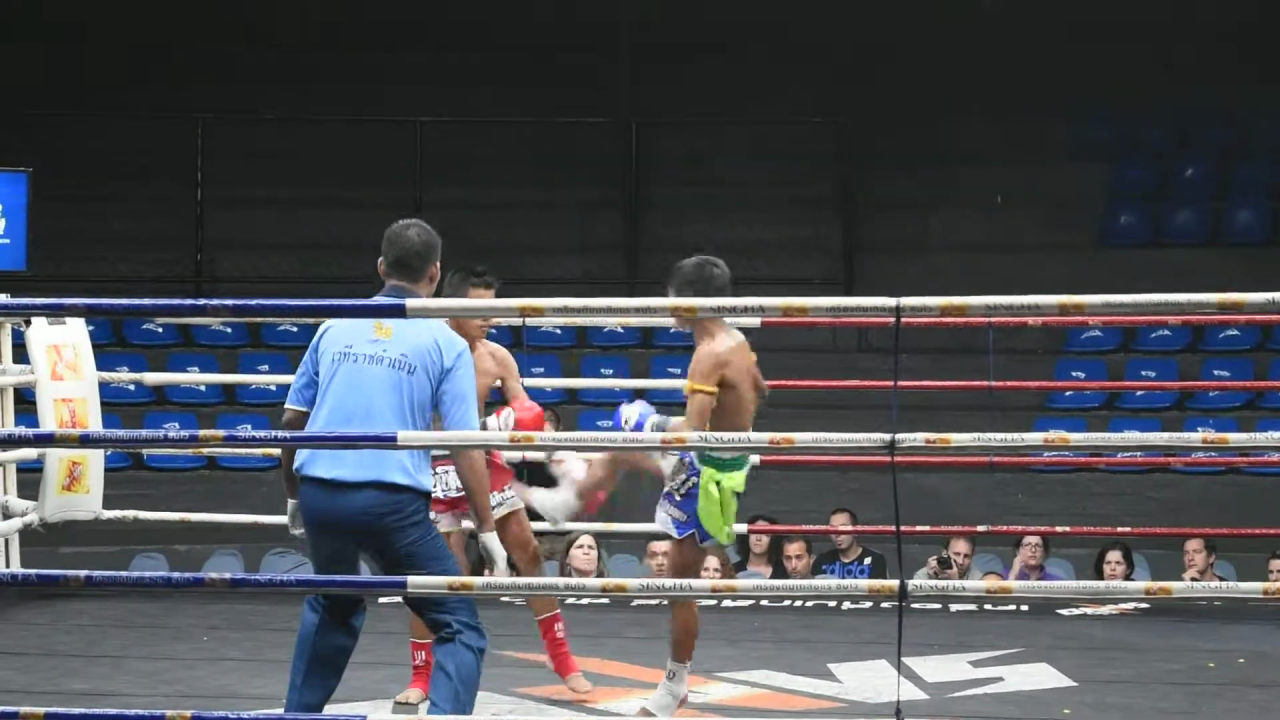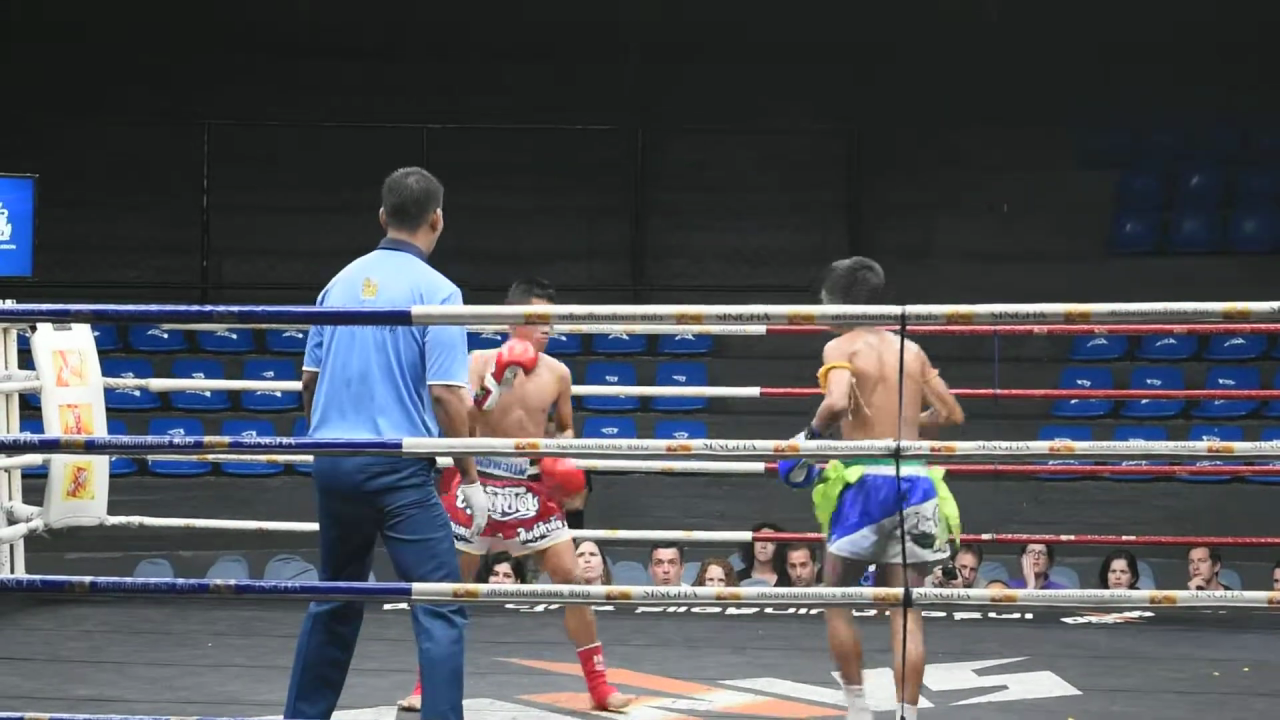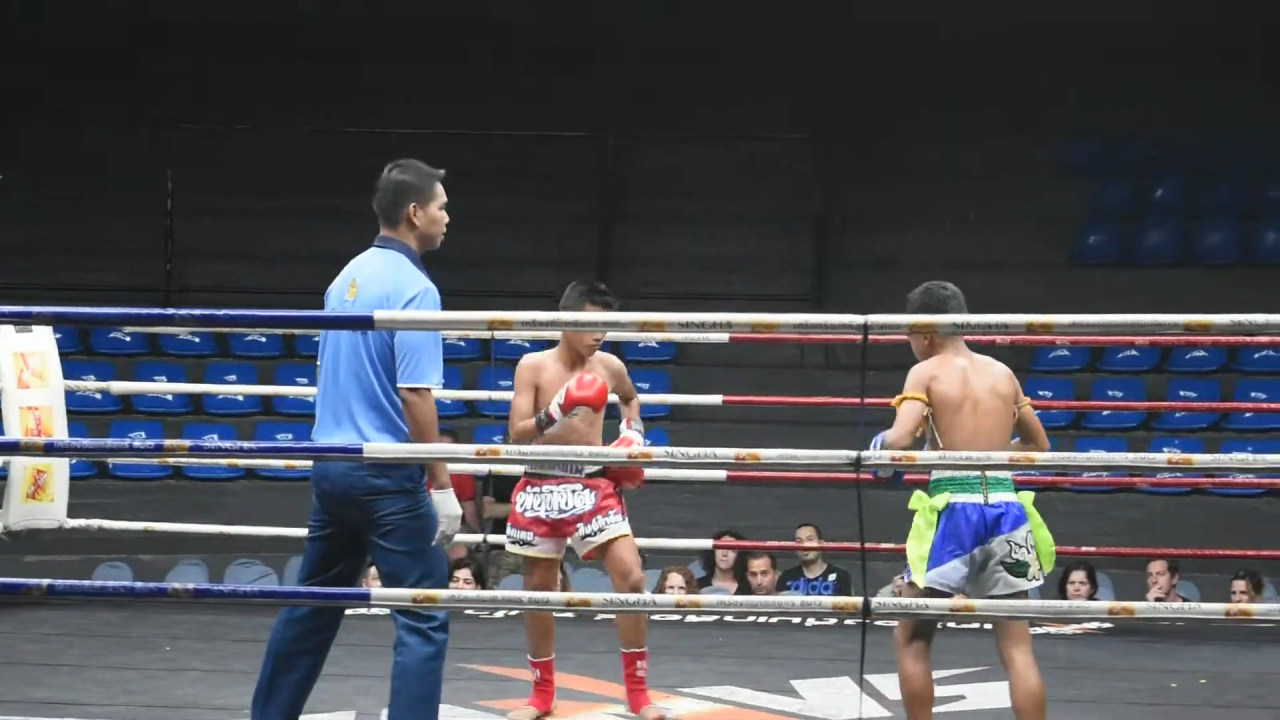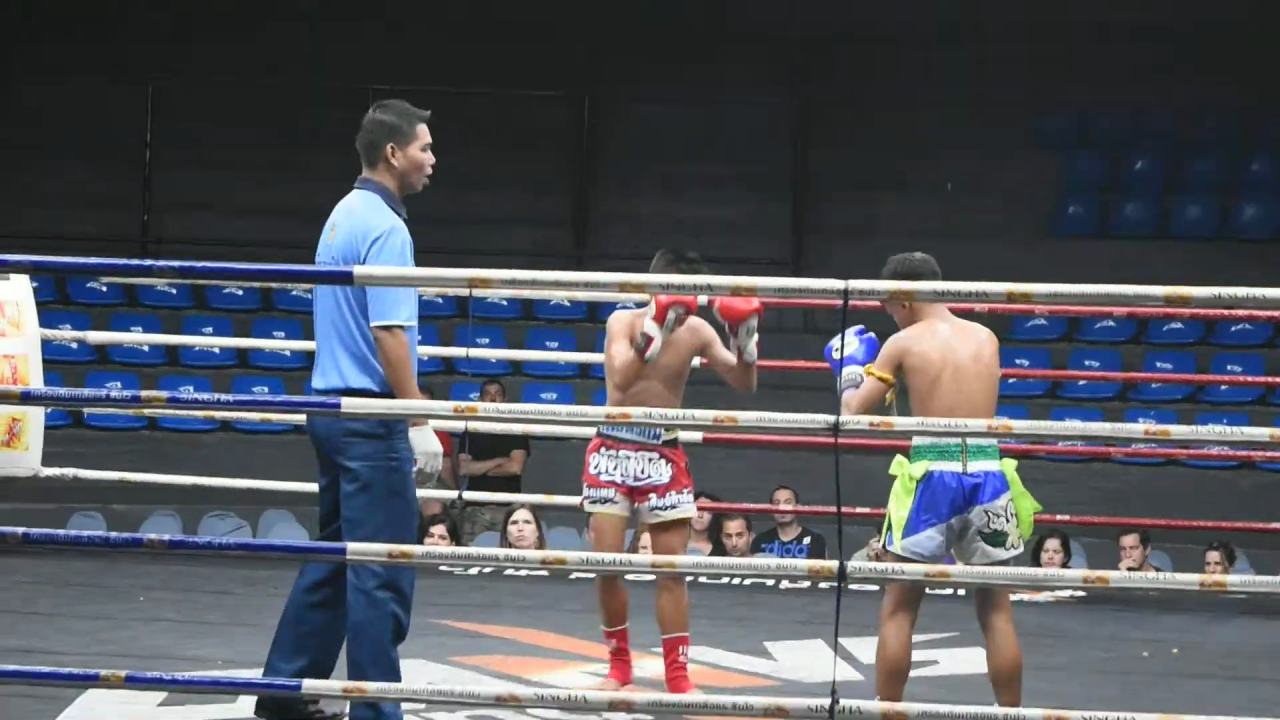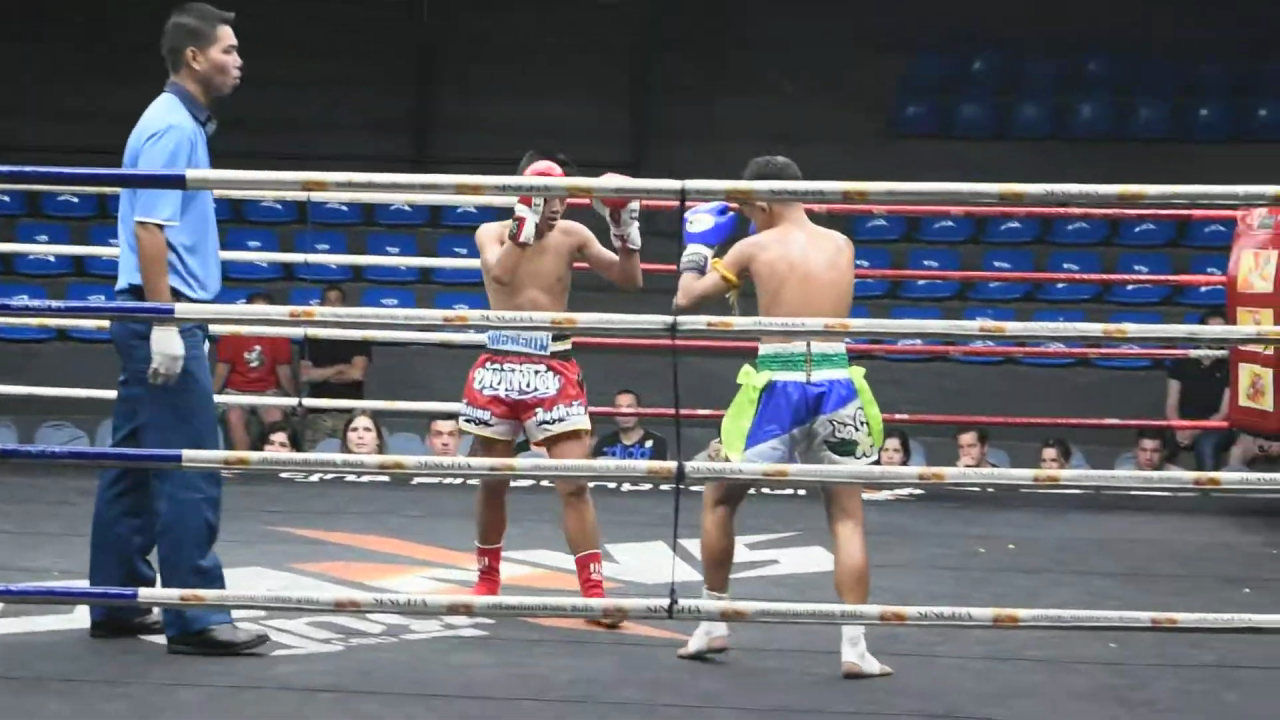
dt=0.5s
person 1, frame 1
left shoulder: (335, 325)
right shoulder: (445, 342)
left elbow: (292, 420)
right elbow: (463, 445)
left wrist: (294, 495)
right wrist: (487, 531)
left hip: (321, 496)
right hip: (392, 502)
left knee: (334, 603)
right knee: (460, 627)
left ankle: (299, 713)
person 1, frame 2
left shoulder: (340, 282)
right shoulder: (437, 290)
left elbow: (309, 380)
right elbow: (445, 395)
right wrist: (470, 479)
left hip: (333, 464)
right hip: (397, 469)
left knee: (334, 602)
right knee: (439, 609)
person 1, frame 3
left shoulder: (347, 276)
right shoulder: (414, 288)
right elbow: (416, 397)
right wrist: (441, 485)
left hip: (330, 464)
right hip: (386, 474)
left knee: (312, 603)
right knee: (423, 618)
person 1, frame 4
left shoulder: (344, 214)
right shoulder: (384, 225)
right elbow: (389, 333)
right wrist: (419, 422)
left hip: (331, 406)
right hip: (368, 416)
left knee: (333, 560)
right knee: (383, 571)
person 1, frame 5
left shoulder: (178, 123)
right shoulder: (172, 126)
right elbow: (149, 230)
right wrist: (166, 324)
left hip: (156, 320)
right hip: (165, 320)
left knee: (135, 464)
right knee: (190, 466)
left ankle: (117, 603)
right ankle: (195, 615)
person 2, frame 1
left shoulder: (711, 353)
right shoulder: (733, 339)
left elbow: (692, 430)
right elbow: (759, 390)
left wrist: (651, 422)
left hip: (710, 474)
right hip: (700, 457)
left knee: (680, 585)
right knee: (619, 450)
right ankle: (566, 499)
person 2, frame 2
left shoulder: (841, 346)
right shoulder: (912, 350)
left elbow: (837, 403)
right elbow: (952, 415)
left wrist: (806, 441)
left hip: (865, 483)
right hip: (915, 479)
left knee: (838, 603)
right knee: (905, 612)
person 2, frame 3
left shoulder: (925, 373)
right shoulder: (1003, 374)
left elbow: (900, 438)
right elbow: (1039, 446)
left wrist: (881, 453)
left hip: (954, 510)
right hip: (1006, 507)
left knee: (911, 638)
right knee: (1016, 645)
person 2, frame 4
left shoulder: (902, 343)
right shoulder: (986, 337)
left elbow: (852, 413)
left wrist: (850, 369)
left hip: (934, 477)
right hip: (988, 474)
left knee: (897, 611)
right knee: (996, 610)
person 2, frame 5
left shoulder: (754, 247)
right shoulder: (842, 244)
left elbow: (685, 299)
left wrist: (697, 245)
left hip: (779, 386)
right hip: (835, 384)
left knee: (720, 495)
right knee: (846, 517)
left ankle: (713, 624)
right ankle: (854, 647)
person 3, frame 1
left shoulder: (498, 357)
left elbow: (528, 418)
right wrist: (490, 426)
left hip: (482, 465)
right hip: (435, 471)
left knee: (529, 551)
left ankle: (562, 658)
right ankle: (421, 676)
person 3, frame 2
left shoulder: (558, 373)
right shoulder: (481, 360)
left elbow: (566, 428)
left wrist: (565, 462)
right wrist: (497, 379)
left hip: (532, 489)
right hip: (480, 484)
left knee: (572, 580)
left ankle: (599, 687)
right ankle: (427, 683)
person 3, frame 3
left shoulder: (611, 367)
right shoulder: (532, 366)
left elbow: (630, 400)
right elbow: (518, 434)
left wrist: (632, 436)
right wrist: (559, 408)
left hip: (595, 489)
right hip: (541, 488)
left knee: (631, 581)
right knee: (538, 595)
person 3, frame 4
left shoulder: (698, 331)
right shoulder: (623, 321)
left elbow: (741, 378)
right elbow: (619, 380)
left wrist: (745, 331)
right wrist: (656, 326)
left hip: (663, 456)
right hip: (614, 451)
left knee: (672, 568)
left ankle: (677, 676)
right ankle: (619, 665)
person 3, frame 5
left shoulder: (572, 234)
right shoulder: (492, 232)
left elbow: (629, 279)
right elbow: (498, 275)
left wrist: (624, 222)
right wrist: (526, 214)
left hip: (554, 368)
right hip: (499, 366)
left knee: (574, 481)
right knee: (492, 481)
left ankle: (592, 593)
right ankle: (487, 578)
